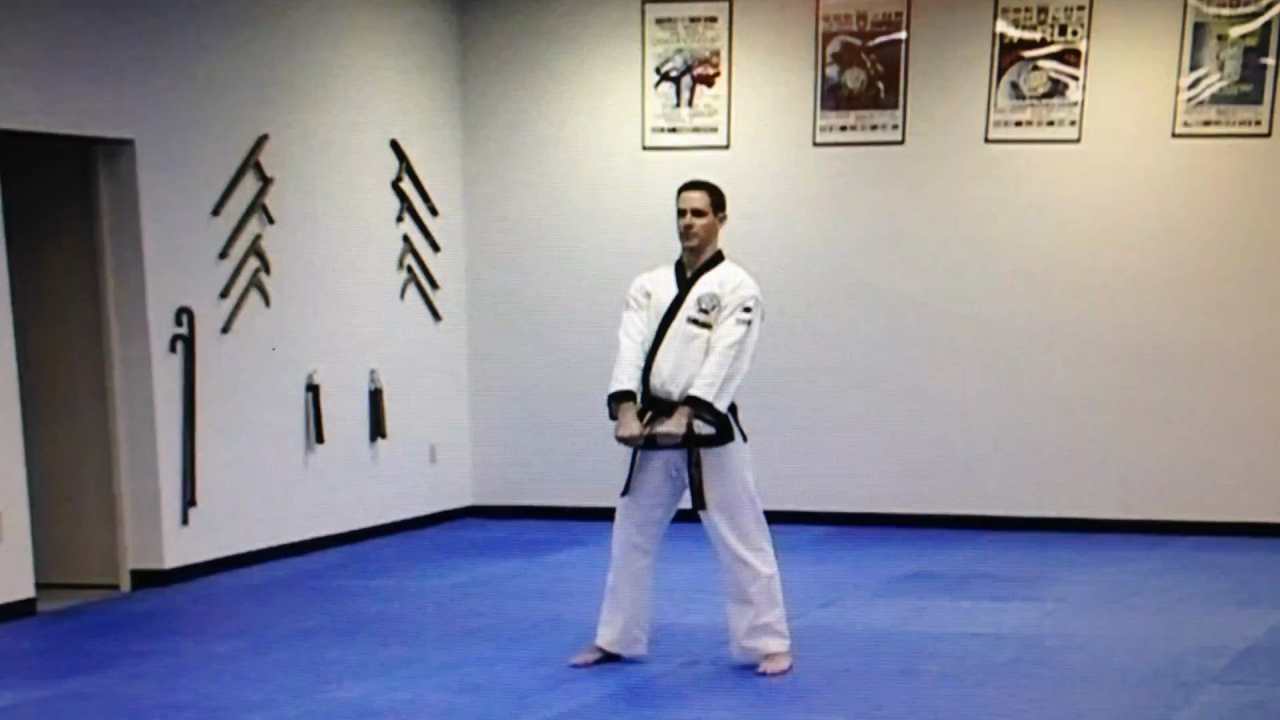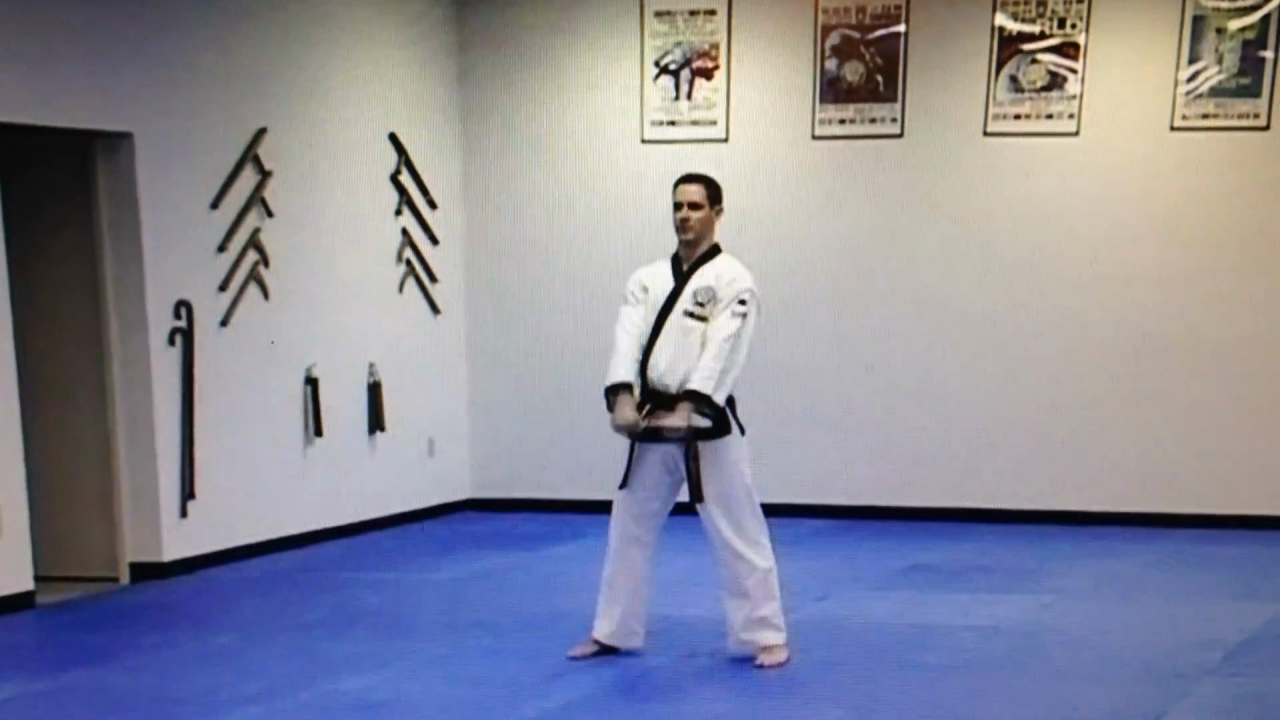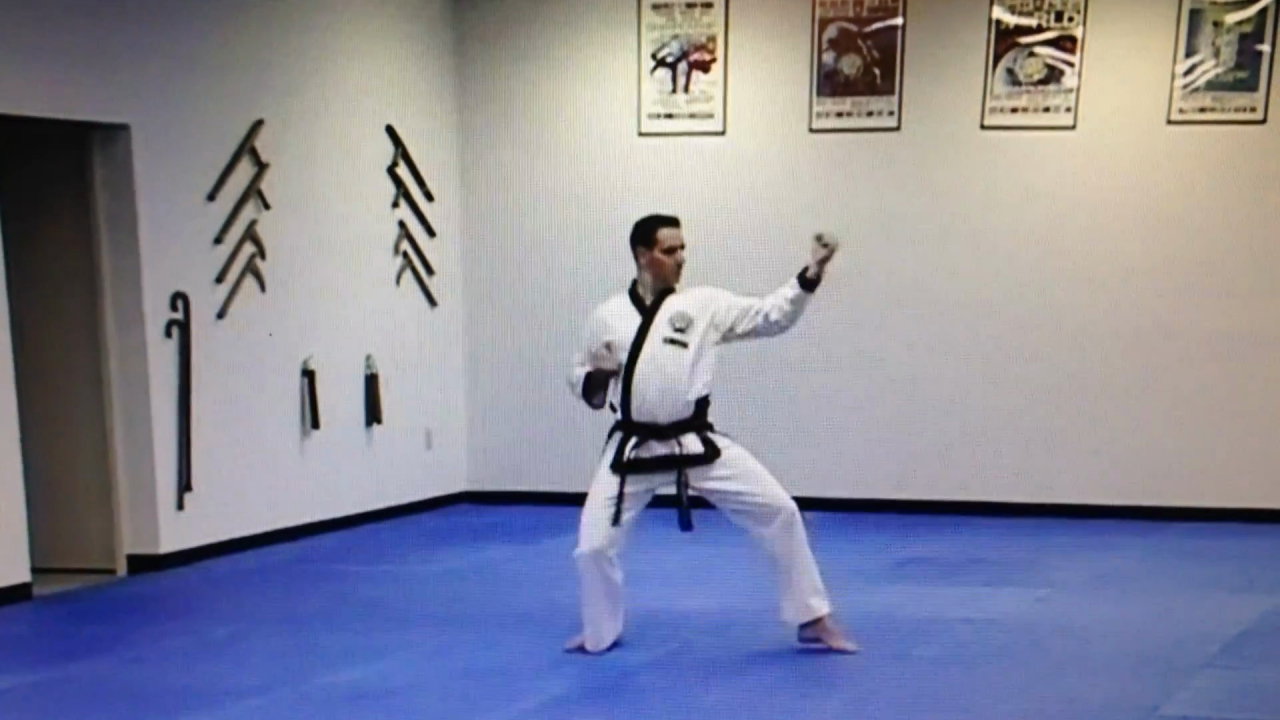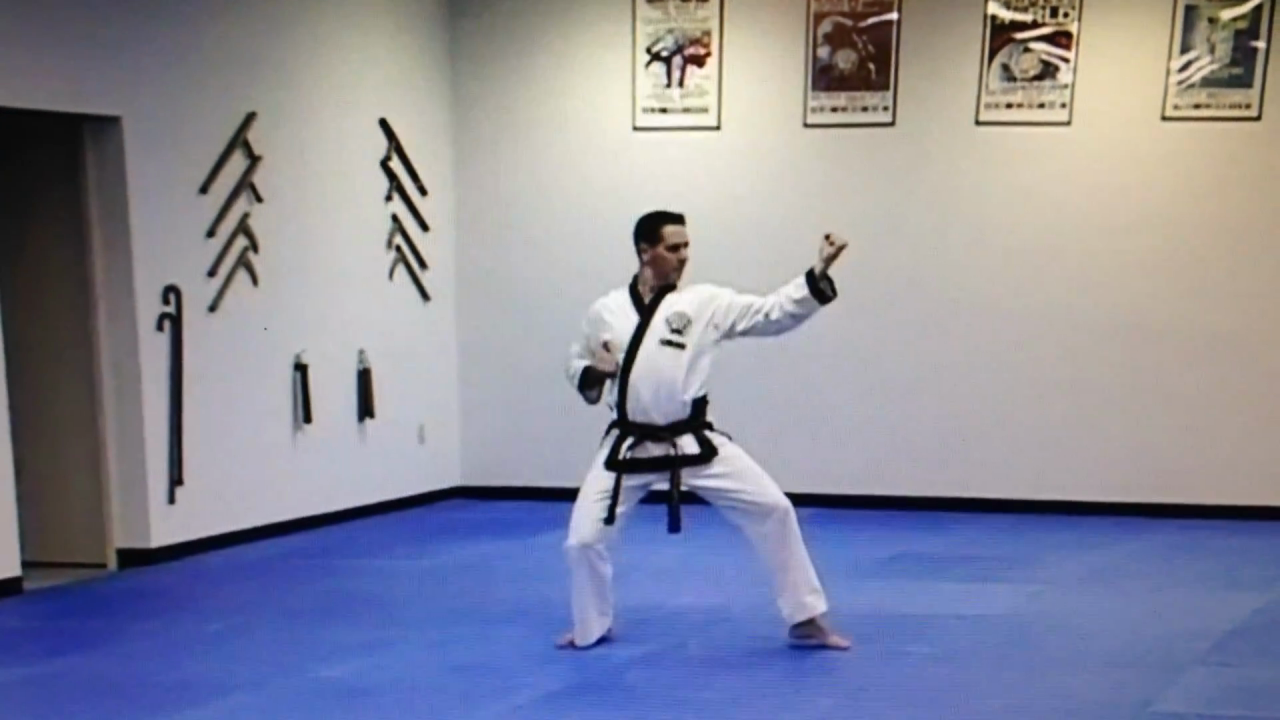
dt=0.7s
person 1, frame 1
left shoulder: (738, 287)
right shoulder: (648, 285)
left elbow: (725, 361)
right elbow: (630, 350)
left wrist: (685, 415)
right wrist: (625, 410)
left hip: (710, 433)
right hip: (653, 431)
left knee: (741, 540)
right knee: (631, 537)
left ankle: (769, 643)
right ankle: (615, 638)
person 1, frame 2
left shoulder: (733, 279)
right shoulder: (645, 279)
left elbow: (723, 352)
right elbow: (627, 341)
left wrist: (688, 409)
right wrist: (622, 399)
left hip: (708, 425)
right hip: (651, 423)
left knee: (739, 534)
right knee: (629, 531)
left ankle: (766, 636)
right ankle: (612, 632)
person 1, frame 3
left shoulder: (704, 304)
right shoulder: (606, 316)
left elbow: (769, 315)
right elbow: (580, 378)
left wrist: (812, 273)
right wrist: (595, 380)
left hip: (696, 444)
right hip: (632, 449)
left knee: (777, 511)
right knee: (594, 545)
left ankle: (813, 619)
right ankle: (600, 631)
person 1, frame 4
left shoulder: (706, 302)
right shoulder: (605, 311)
left elbow: (772, 312)
right elbow: (577, 365)
left wrist: (819, 274)
right wrist: (593, 375)
left hip: (694, 443)
right hip: (629, 446)
left knee: (772, 510)
right knee: (584, 537)
left ankle: (806, 618)
right ankle: (591, 626)
